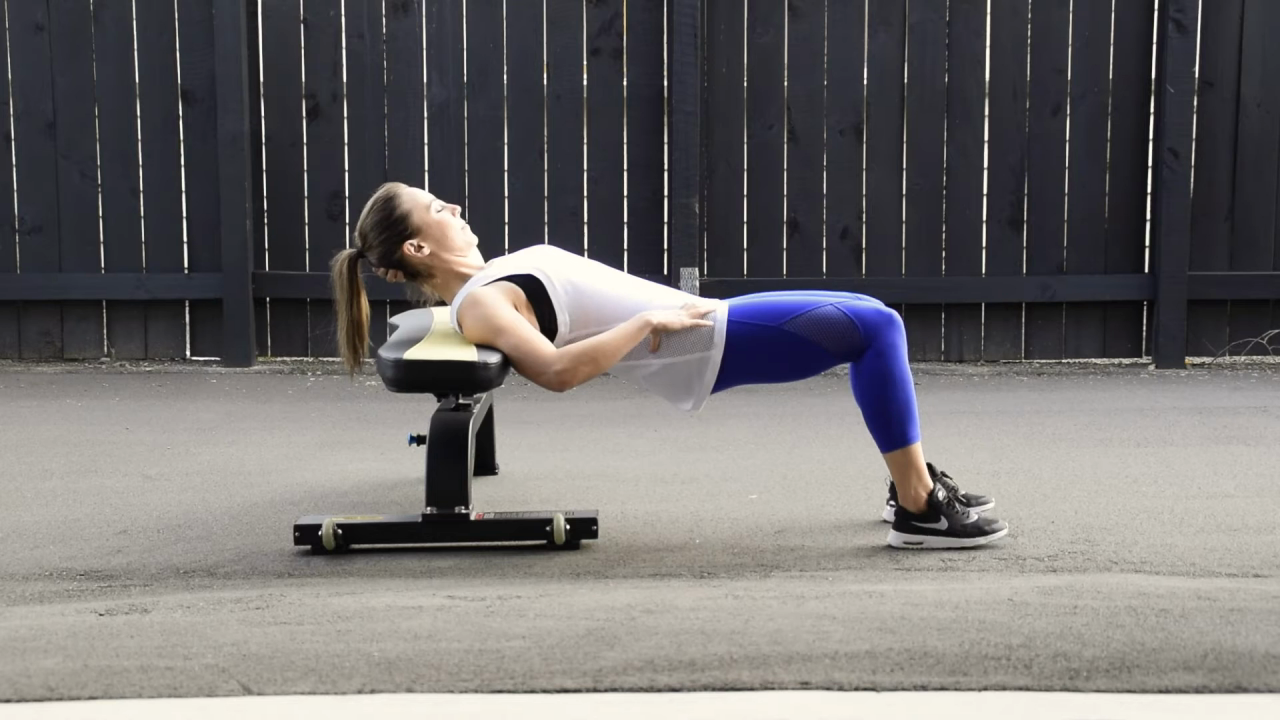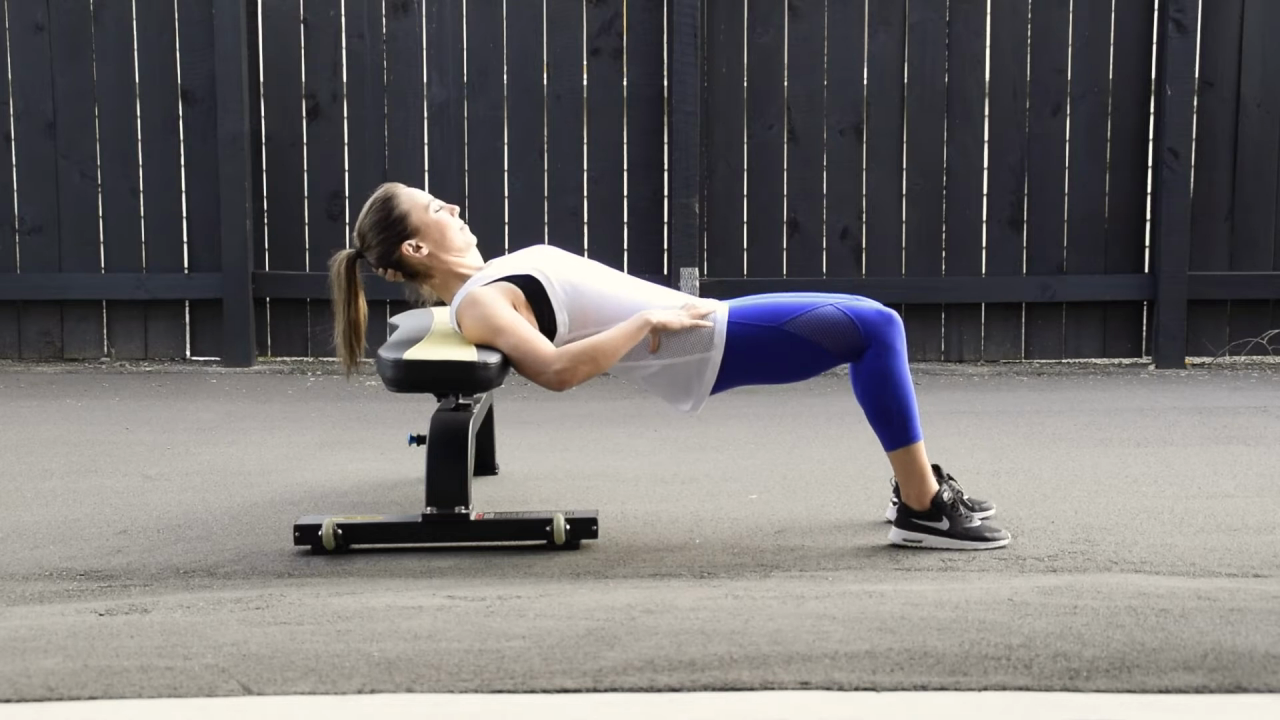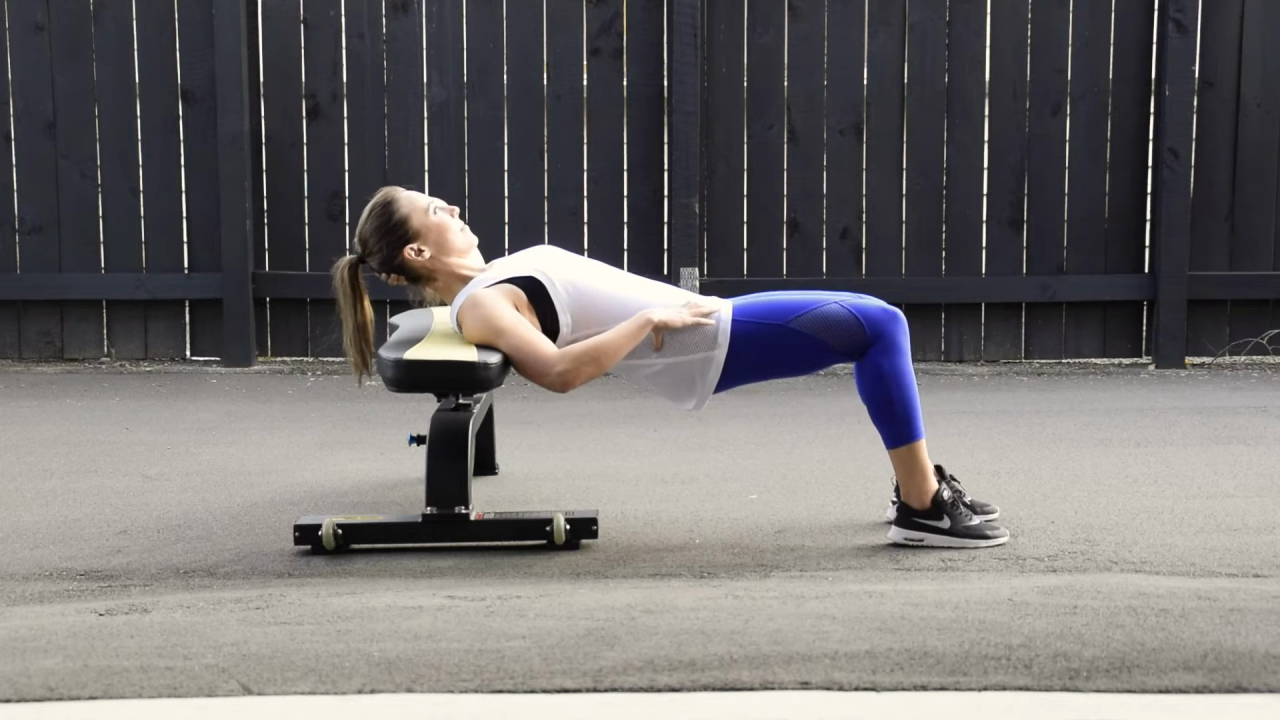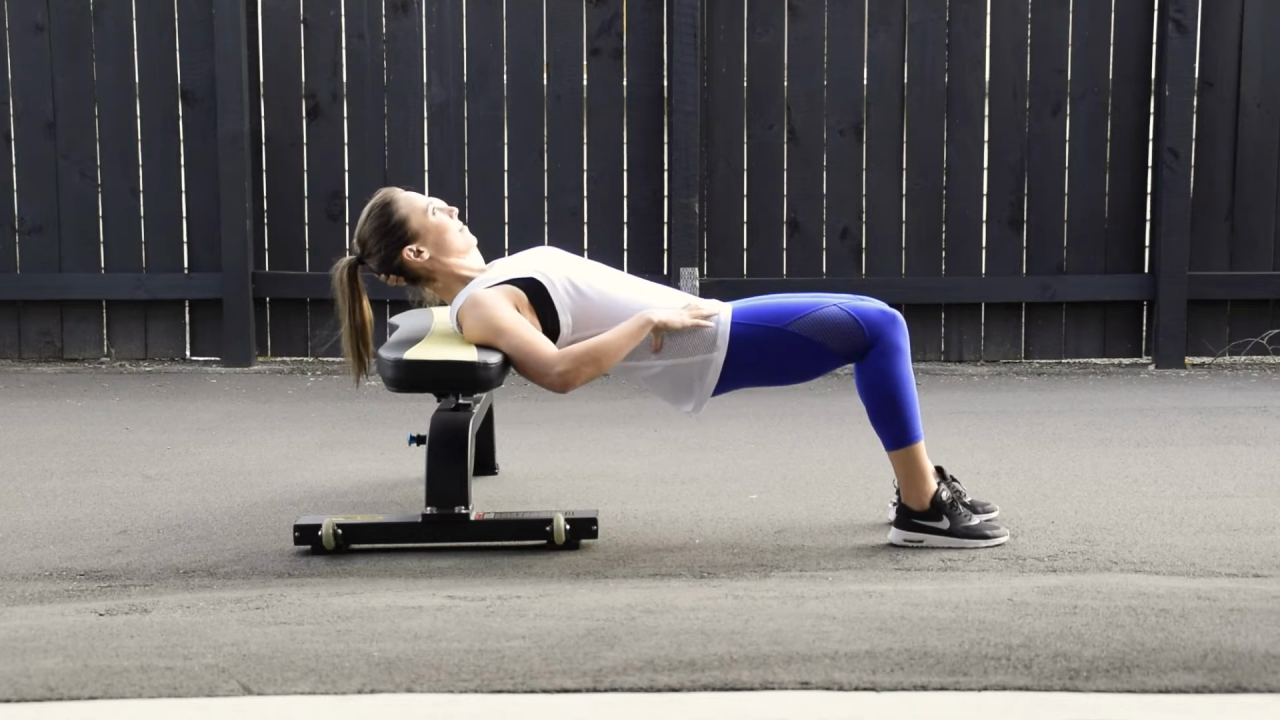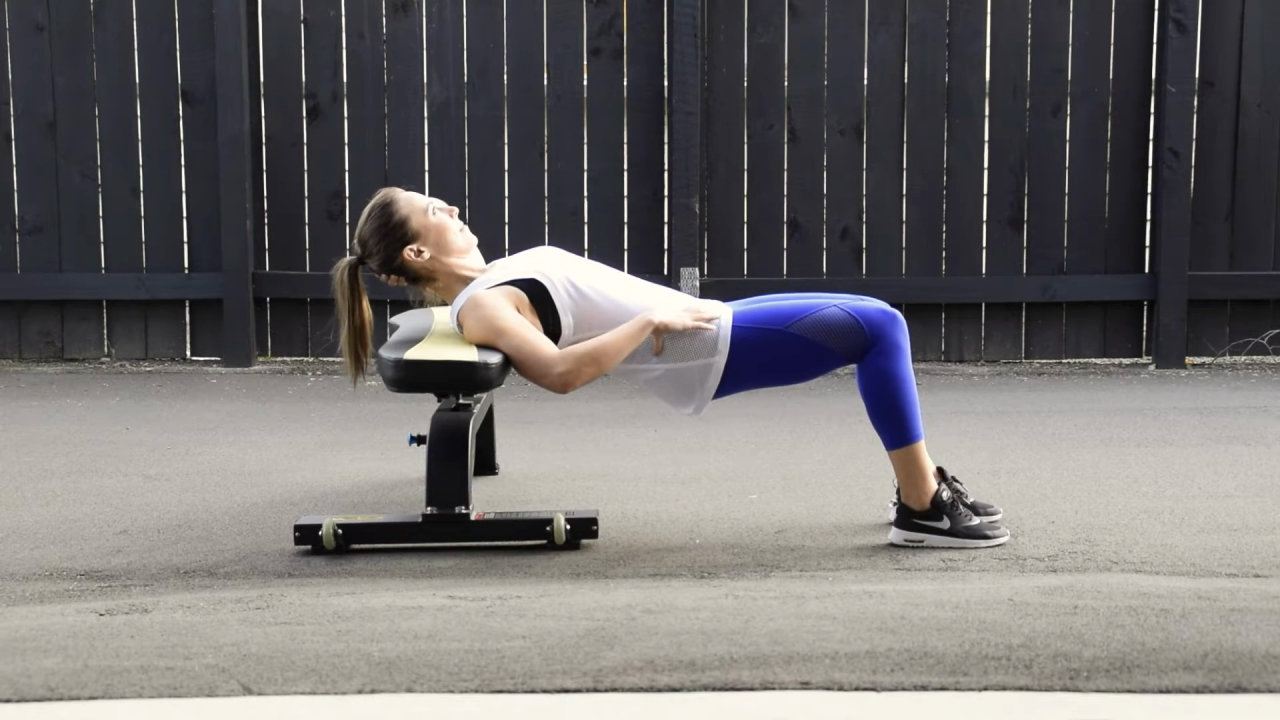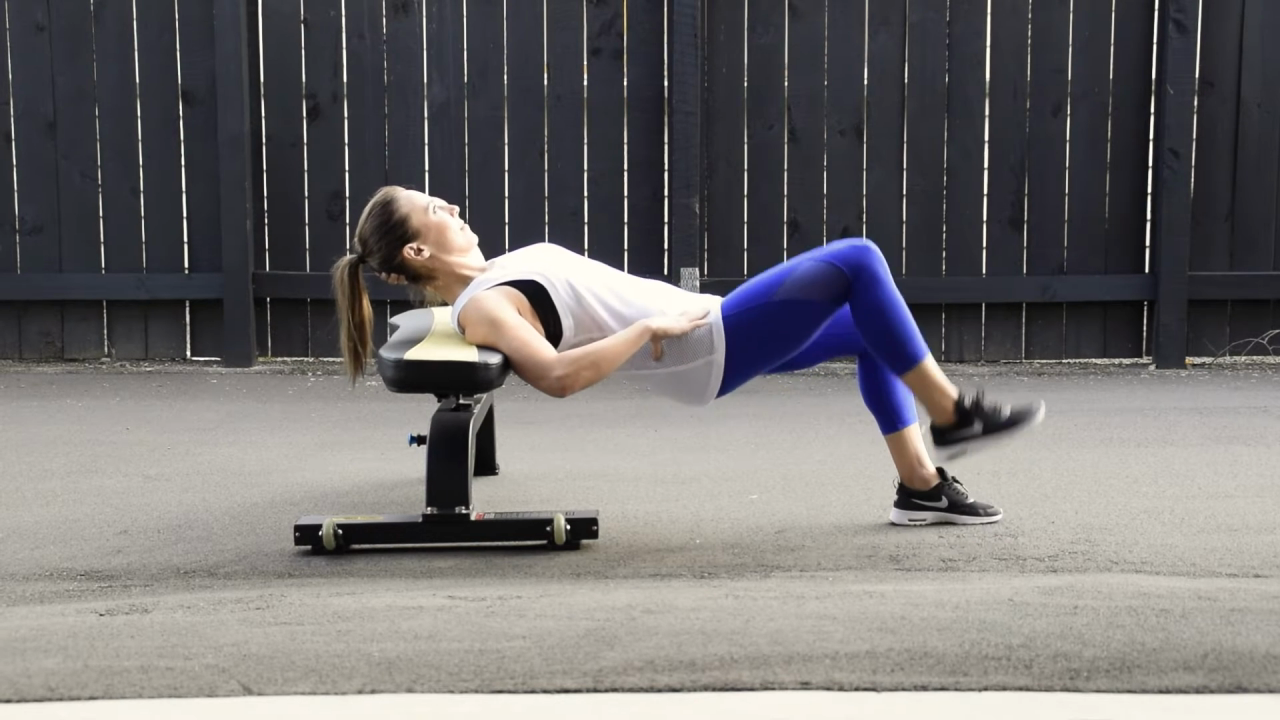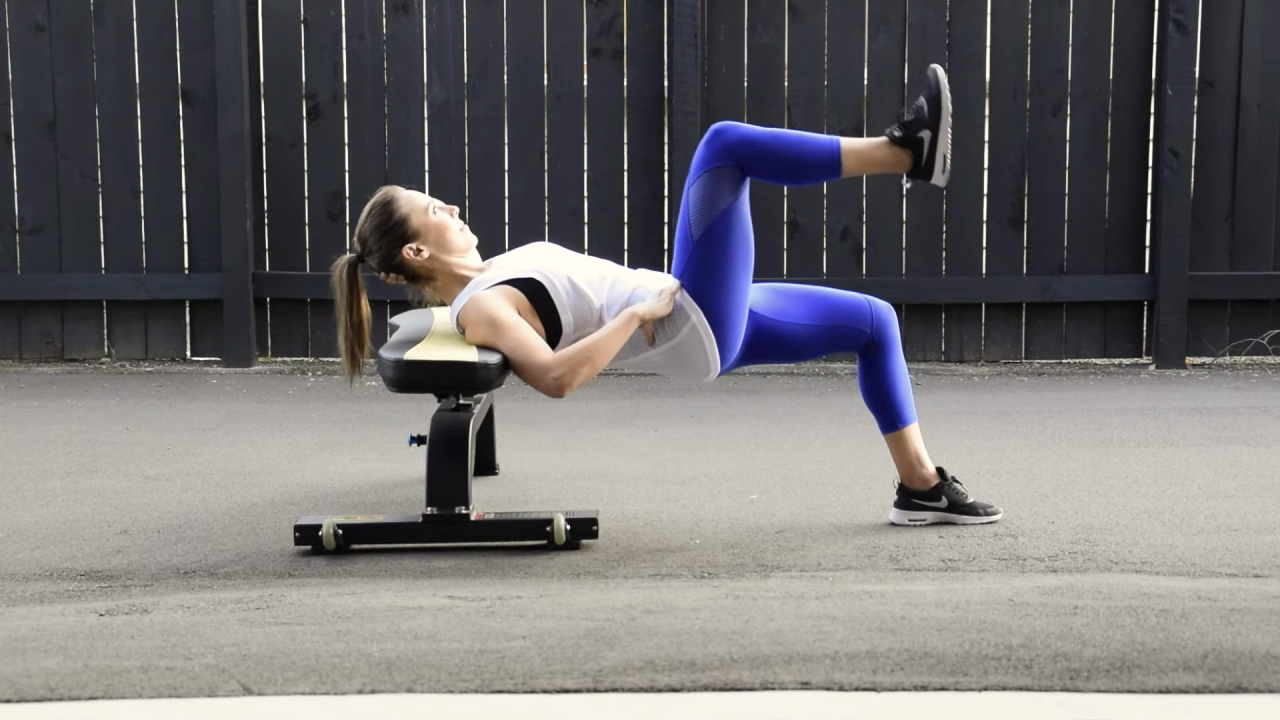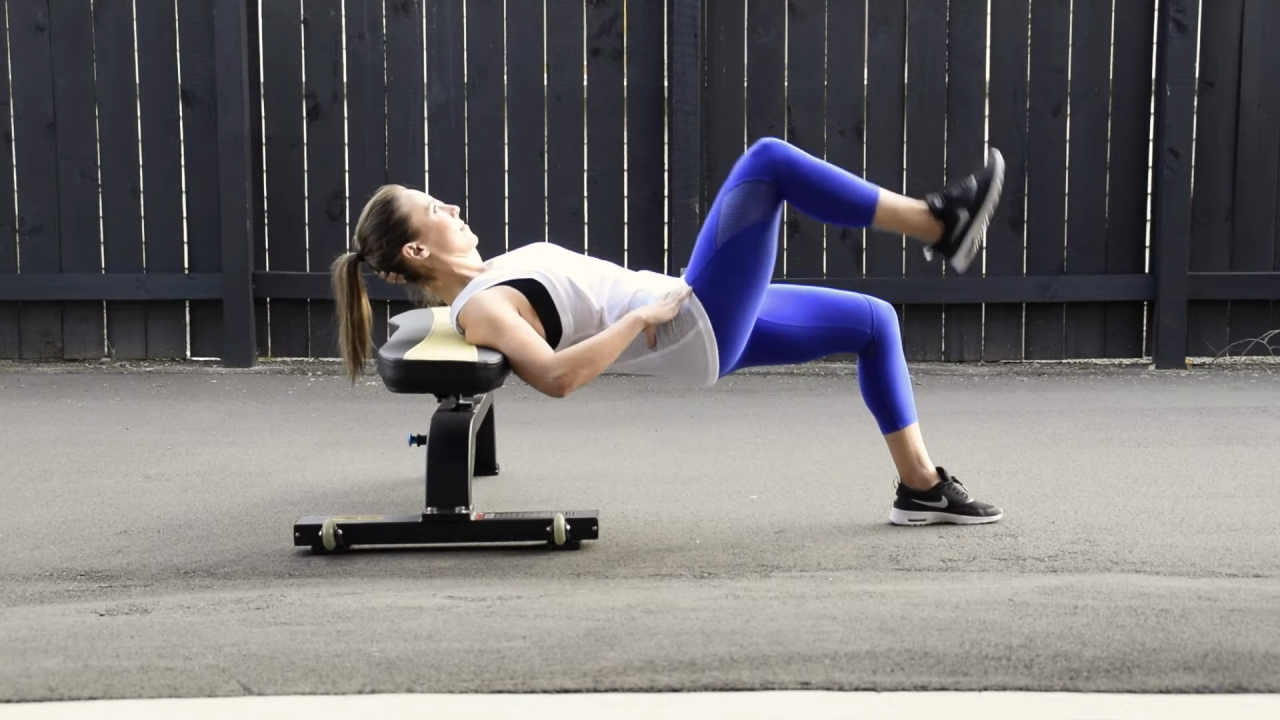
dt=0.5s
person 1, frame 1
left shoulder: (486, 282)
right shoulder: (477, 305)
right elbow: (559, 370)
left wrist: (667, 309)
right wrist: (652, 321)
left hip: (702, 328)
right hip: (703, 347)
left knee: (873, 320)
right knee: (874, 327)
left ankle: (912, 481)
right ankle: (918, 508)
person 1, frame 2
left shoulder: (484, 282)
right shoulder: (476, 305)
right elbow: (557, 369)
left wrist: (672, 307)
right wrist: (650, 320)
left hip: (704, 329)
right hip: (703, 350)
left knee: (872, 321)
right knee: (874, 327)
left ankle: (919, 483)
right ankle: (923, 508)
person 1, frame 3
left shoulder: (484, 283)
right shoulder: (478, 306)
right elbow: (560, 371)
left wrist: (665, 307)
right wrist: (650, 319)
left hip: (705, 327)
right hip: (706, 347)
left knee: (877, 320)
right knee: (878, 326)
left ankle: (918, 482)
right ankle: (922, 505)
person 1, frame 4
left shoulder: (487, 284)
right shoulder: (478, 306)
right elbow: (560, 371)
left wrist: (663, 310)
right wrist: (650, 319)
left hip: (707, 328)
right hip: (706, 350)
left knee: (877, 321)
right knee: (879, 327)
left ankle: (919, 484)
right ankle: (922, 508)
person 1, frame 5
left shoulder: (487, 283)
right shoulder: (480, 306)
right elbow: (561, 371)
left wrist: (671, 309)
right wrist: (652, 321)
left hip: (703, 332)
right hip: (703, 353)
left knee: (878, 322)
right knee: (879, 328)
left ankle: (920, 482)
right ankle: (922, 508)
person 1, frame 6
left shoulder: (490, 282)
right shoulder: (481, 310)
right elbow: (560, 375)
left wrist: (667, 314)
right wrist: (655, 325)
left hip: (706, 329)
right hip: (702, 351)
left knee: (875, 326)
right knee: (853, 262)
left ankle: (921, 487)
right ankle: (952, 416)
person 1, frame 7
left shoulder: (487, 282)
right shoulder: (479, 310)
right elbow: (558, 376)
right wrist: (639, 312)
left hip: (702, 321)
right hip: (693, 327)
left knee: (873, 321)
right knee: (723, 142)
left ankle: (920, 488)
right ankle: (909, 152)
person 1, frame 8
left shoulder: (485, 283)
right shoulder: (479, 311)
right elbow: (556, 376)
right wrist: (643, 316)
left hip: (700, 322)
right hip: (693, 329)
left knee: (873, 319)
right knee: (768, 158)
left ankle: (920, 488)
right ankle: (939, 224)
